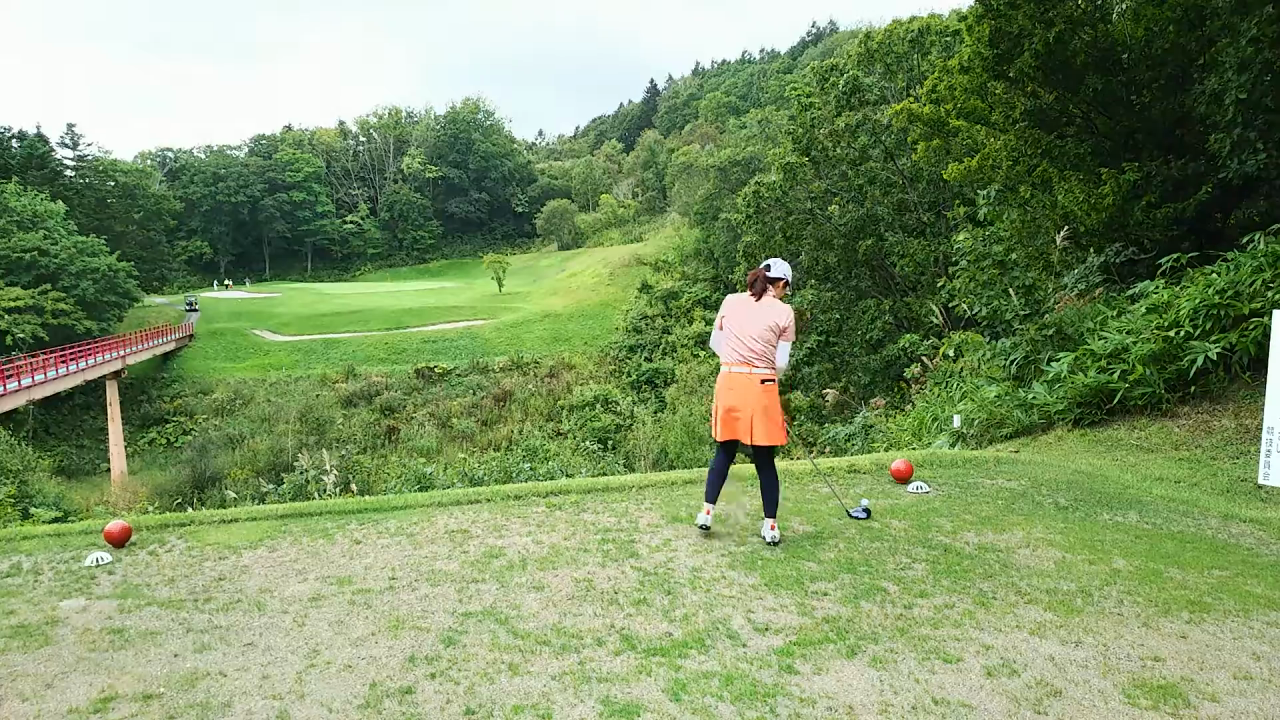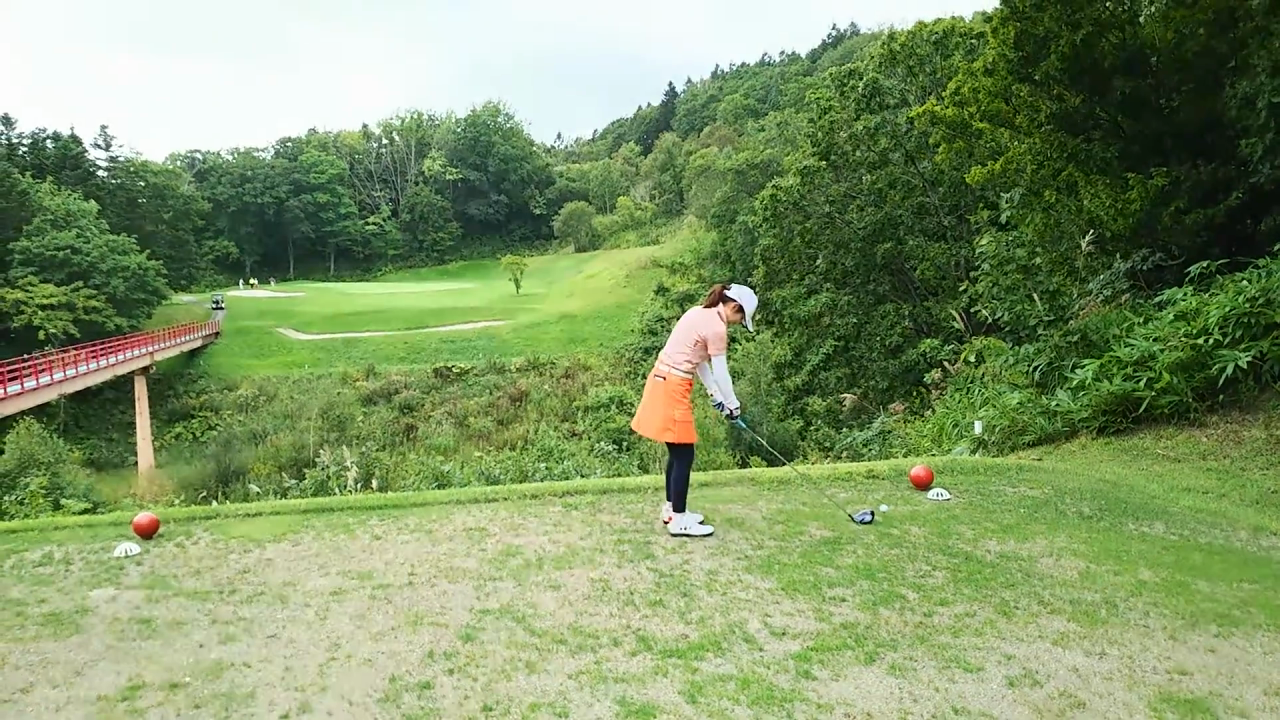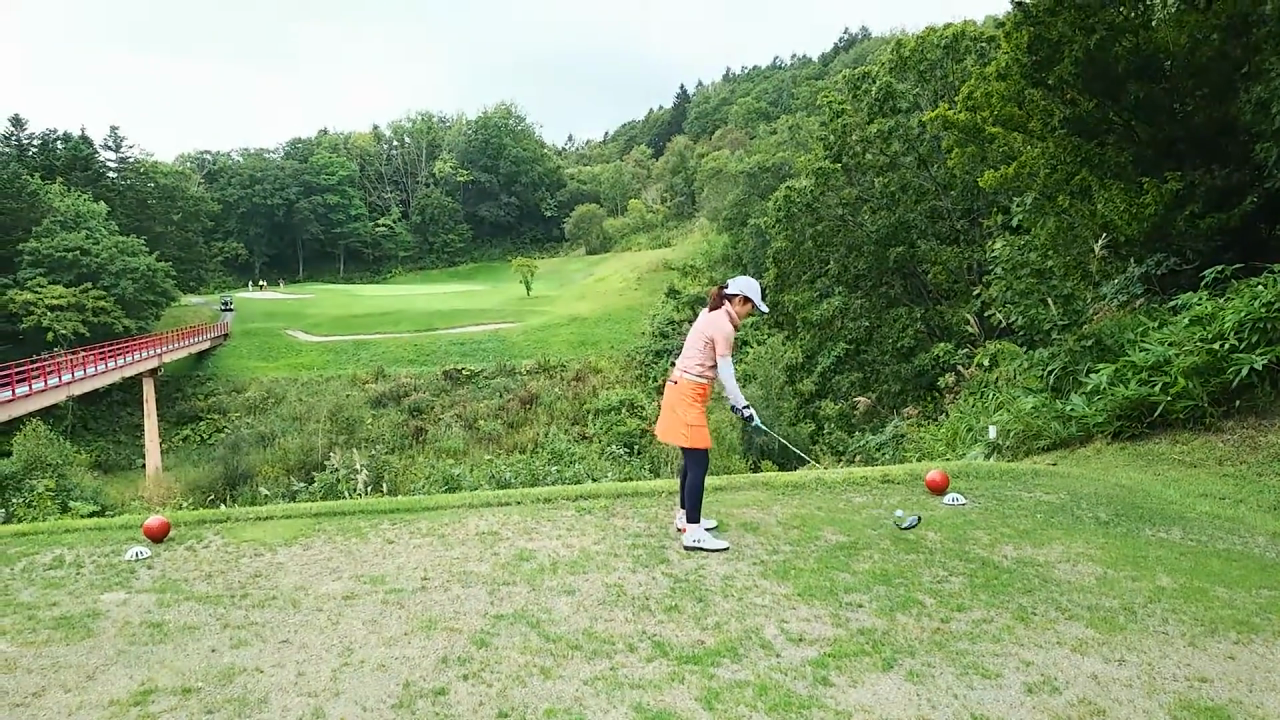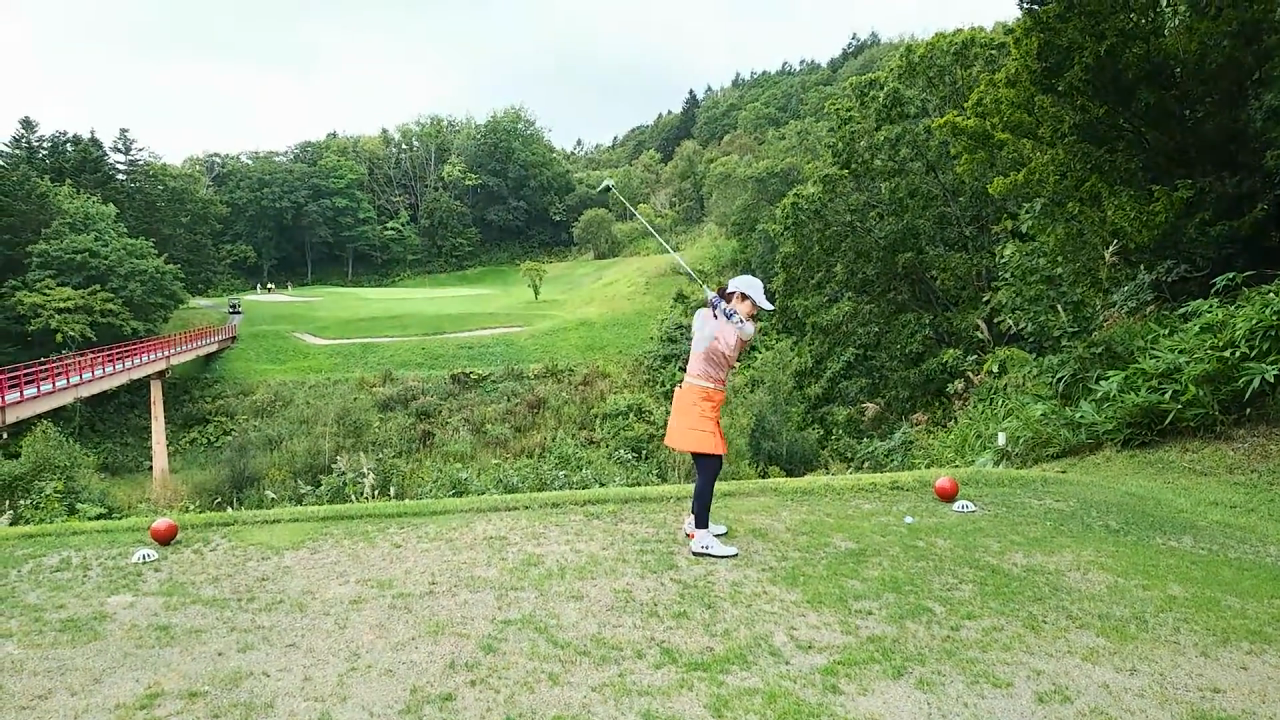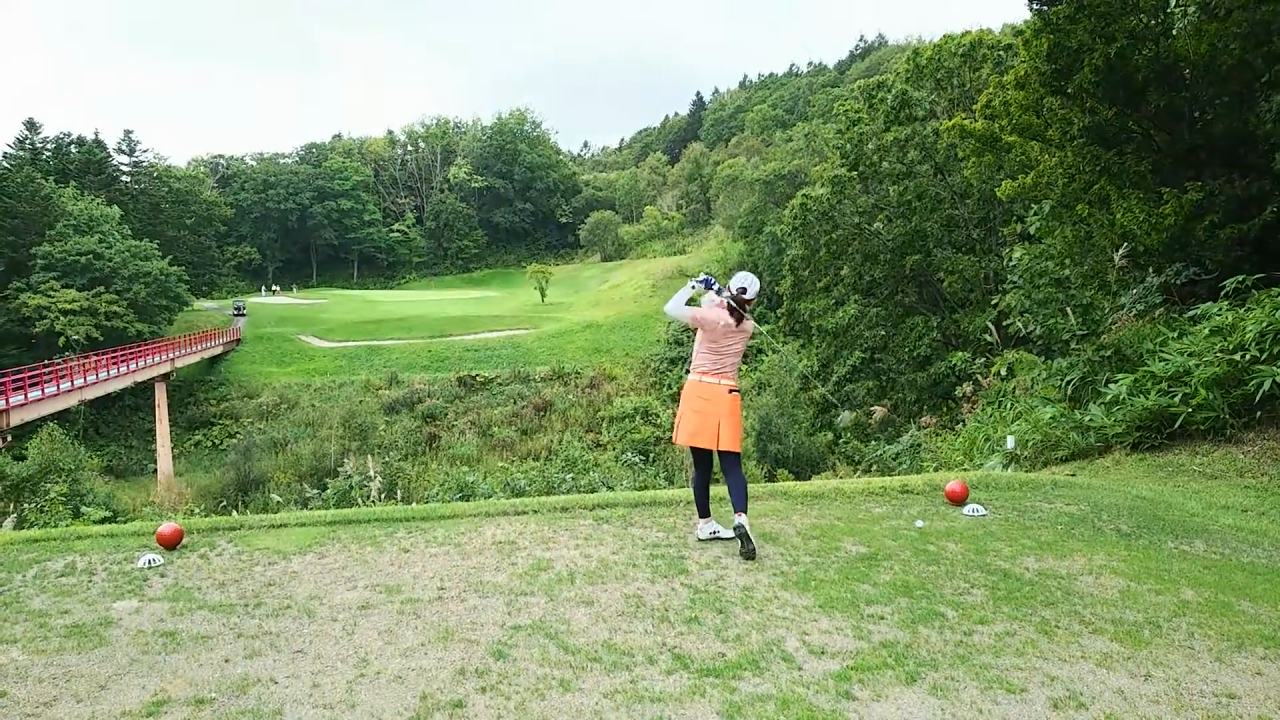
dt=1s
person 1, frame 1
left shoulder: (731, 302)
right shoulder: (784, 312)
left elbow: (715, 342)
right elbow: (782, 363)
left hip: (730, 383)
right hip: (763, 388)
left knee: (725, 452)
right knee: (765, 461)
left ankle: (708, 510)
right ankle: (770, 525)
person 1, frame 2
left shoulder: (699, 313)
right shoulder: (716, 327)
right elbow: (721, 373)
left wrist: (715, 395)
right wrist: (733, 405)
left hip: (662, 382)
right hip: (672, 387)
left knee: (677, 453)
right knee: (684, 455)
left ankle: (671, 509)
right ankle: (679, 520)
person 1, frame 3
left shoulder: (711, 315)
right shoulder: (723, 327)
left elbow: (717, 367)
right elbow: (725, 373)
left wrist: (735, 400)
right wrist: (742, 404)
left hip: (683, 389)
right hip: (688, 394)
left knee: (692, 459)
right knee: (699, 462)
left ankle: (686, 515)
right ankle: (692, 532)
person 1, frame 4
left shoulder: (746, 327)
right shoulder: (706, 315)
left elbow: (745, 330)
right elbow: (701, 346)
left wrist: (732, 317)
right wrist: (719, 316)
left hip: (712, 400)
right hip: (696, 397)
left knee: (711, 466)
right knee: (708, 467)
left ankle: (695, 521)
right ankle: (701, 538)
person 1, frame 5
left shoulder: (712, 316)
right shoulder: (747, 325)
left elbow: (670, 309)
left wrist: (694, 284)
right wrist: (713, 293)
left hip: (698, 393)
right hip: (726, 397)
left knee: (702, 466)
right knee: (732, 466)
left ankle: (705, 525)
right ankle: (740, 519)
